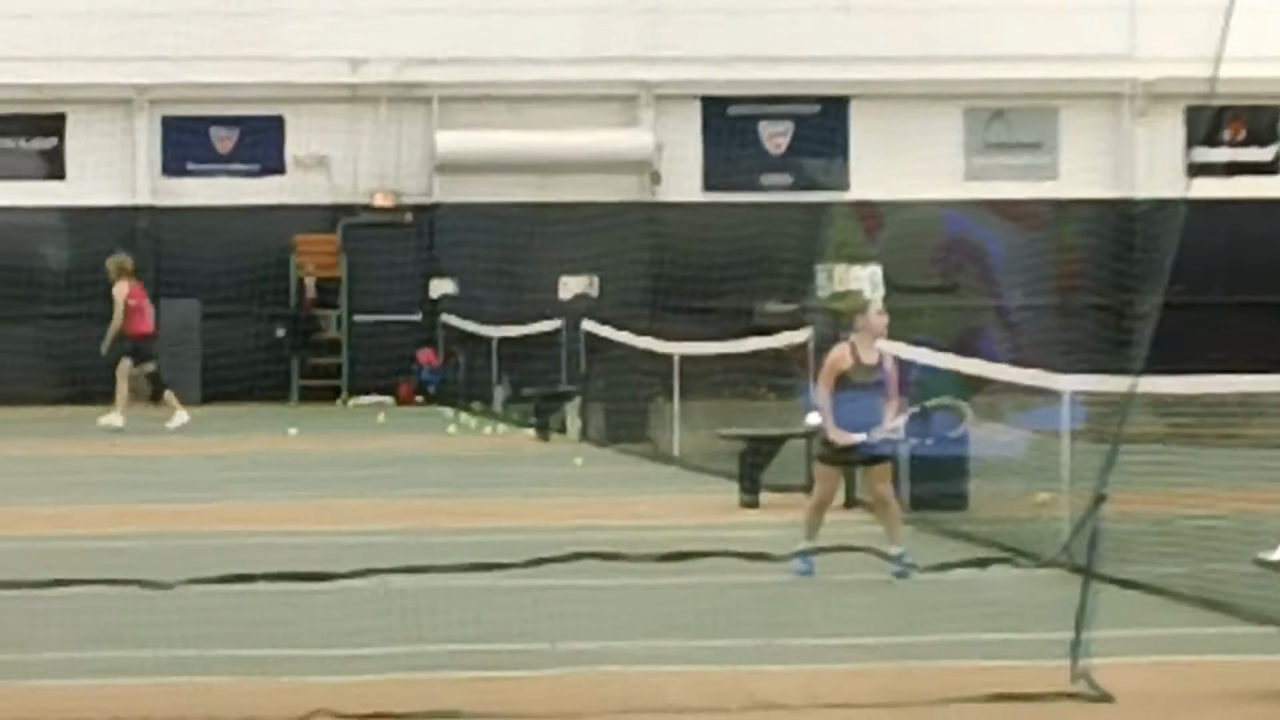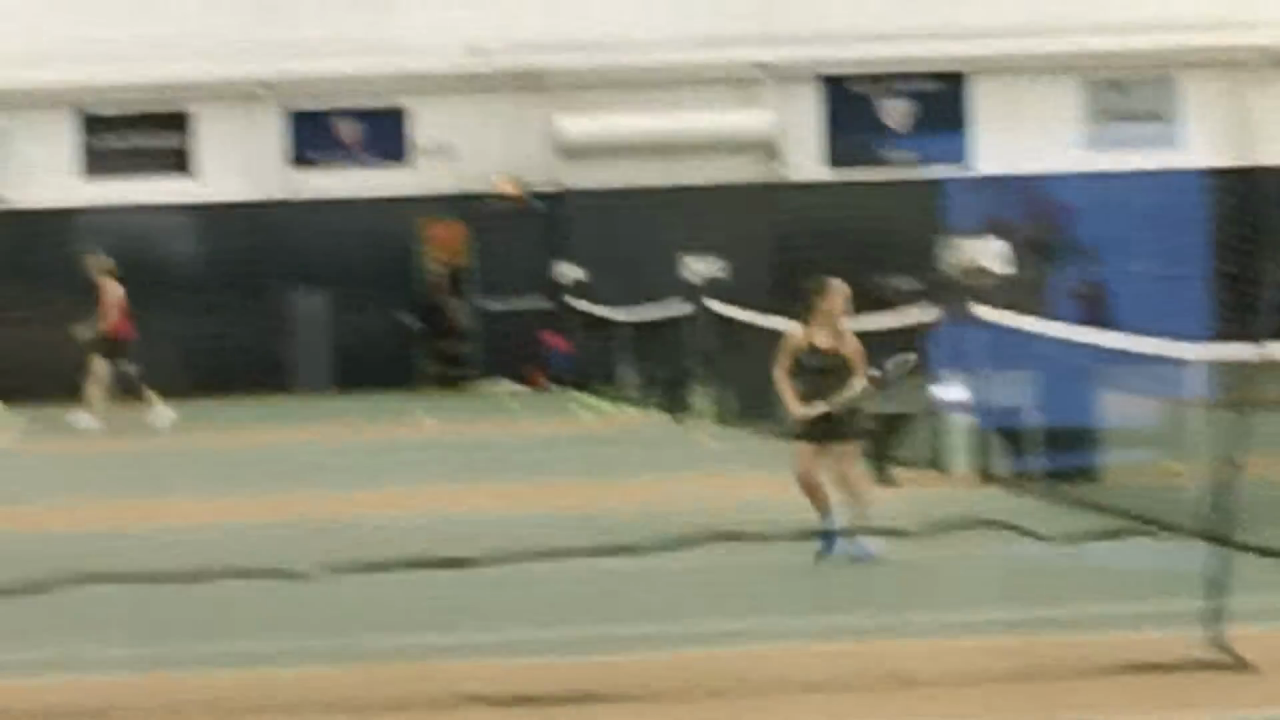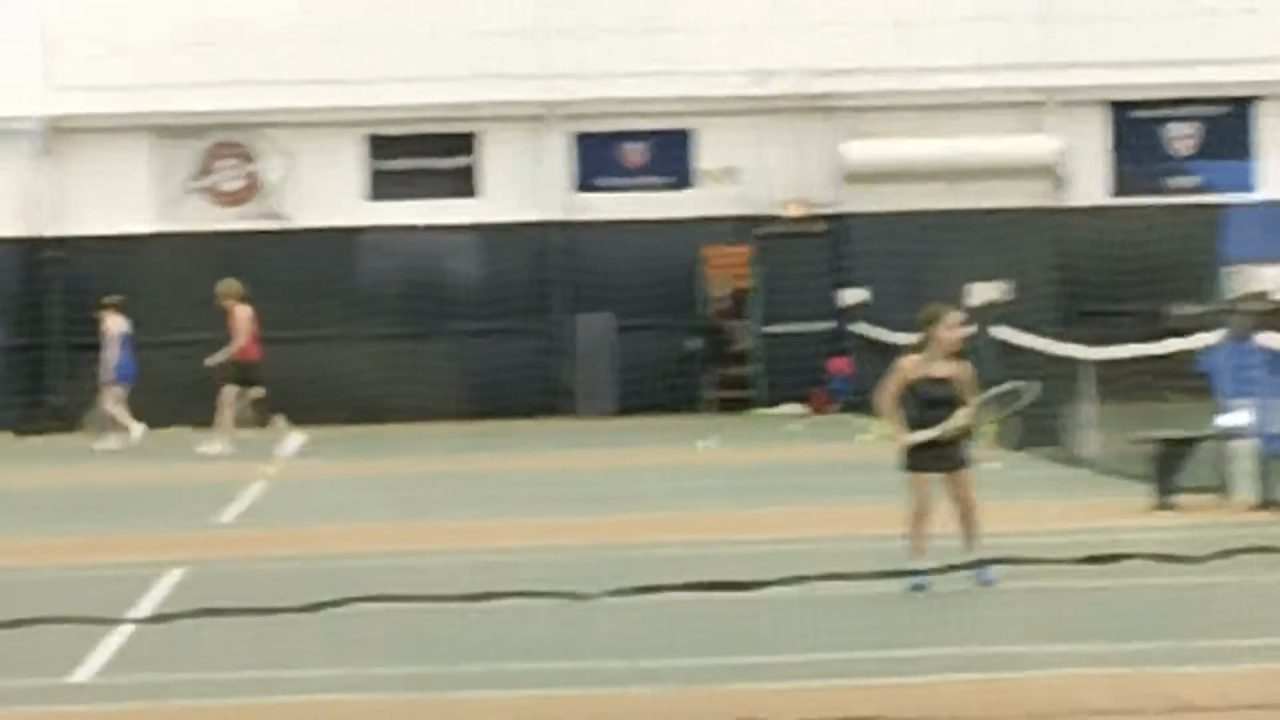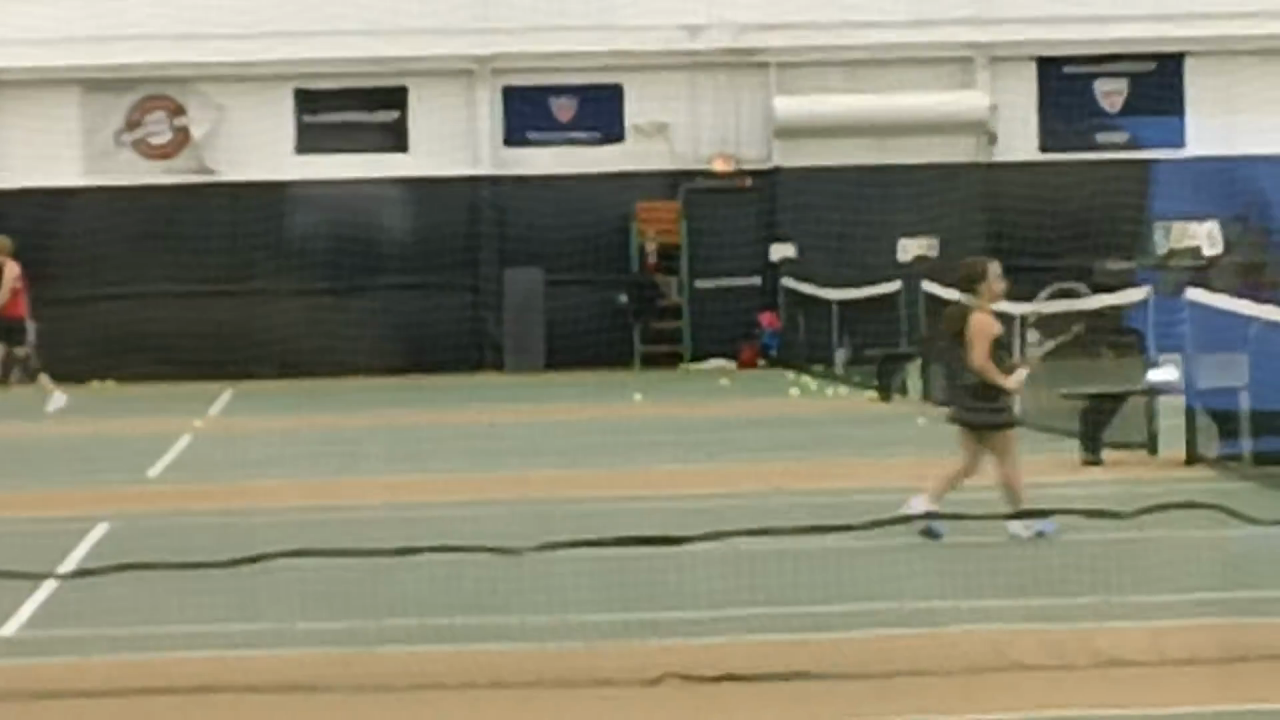
dt=1s
person 1, frame 1
left shoulder: (886, 360)
right shoulder: (841, 354)
left elbow: (892, 399)
right elbow: (821, 394)
left wrist: (886, 424)
right wrist: (832, 430)
left hip: (873, 436)
right hip: (840, 436)
left knee: (884, 495)
right knee: (823, 496)
left ankle: (897, 553)
right ankle: (805, 551)
person 1, frame 2
left shoulder: (846, 340)
right shoulder: (797, 338)
left elbow: (860, 378)
right elbow: (780, 371)
left wrist: (845, 396)
right wrist: (793, 404)
left hip: (840, 416)
right hip: (812, 417)
left knee: (846, 473)
right knee: (803, 474)
left ankle: (864, 535)
right ankle: (830, 526)
person 1, frame 3
left shoulder: (963, 370)
right shoulder: (911, 365)
left elbow: (972, 404)
right elbow: (885, 399)
right wrist: (900, 432)
left hip: (951, 444)
right hip: (921, 446)
left knee: (967, 502)
right knee: (922, 507)
left ankle: (975, 559)
right ankle: (918, 569)
person 1, frame 4
left shoulder: (976, 317)
right shoulder: (983, 320)
right elbow: (977, 360)
left wrist: (1011, 369)
right wrist: (1005, 382)
left hip: (974, 401)
right hip: (986, 402)
left knee: (968, 464)
right knee: (1009, 460)
left ankle: (923, 505)
right ankle: (1021, 521)
